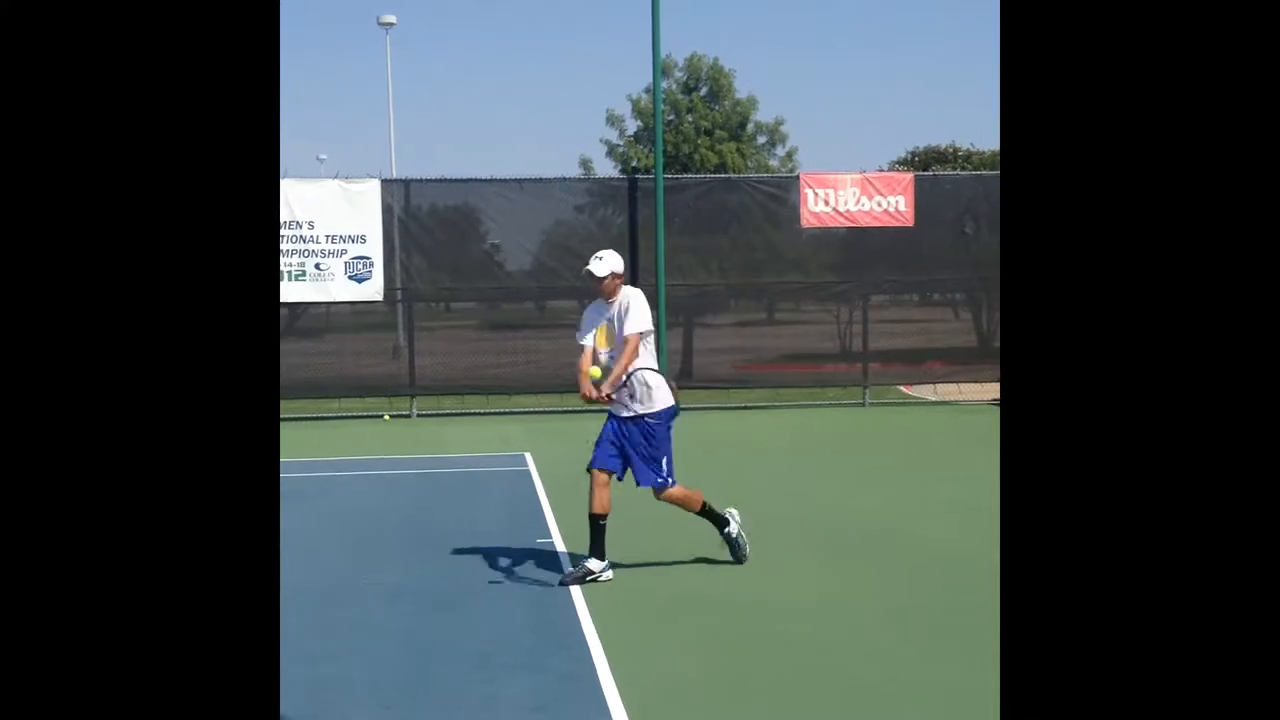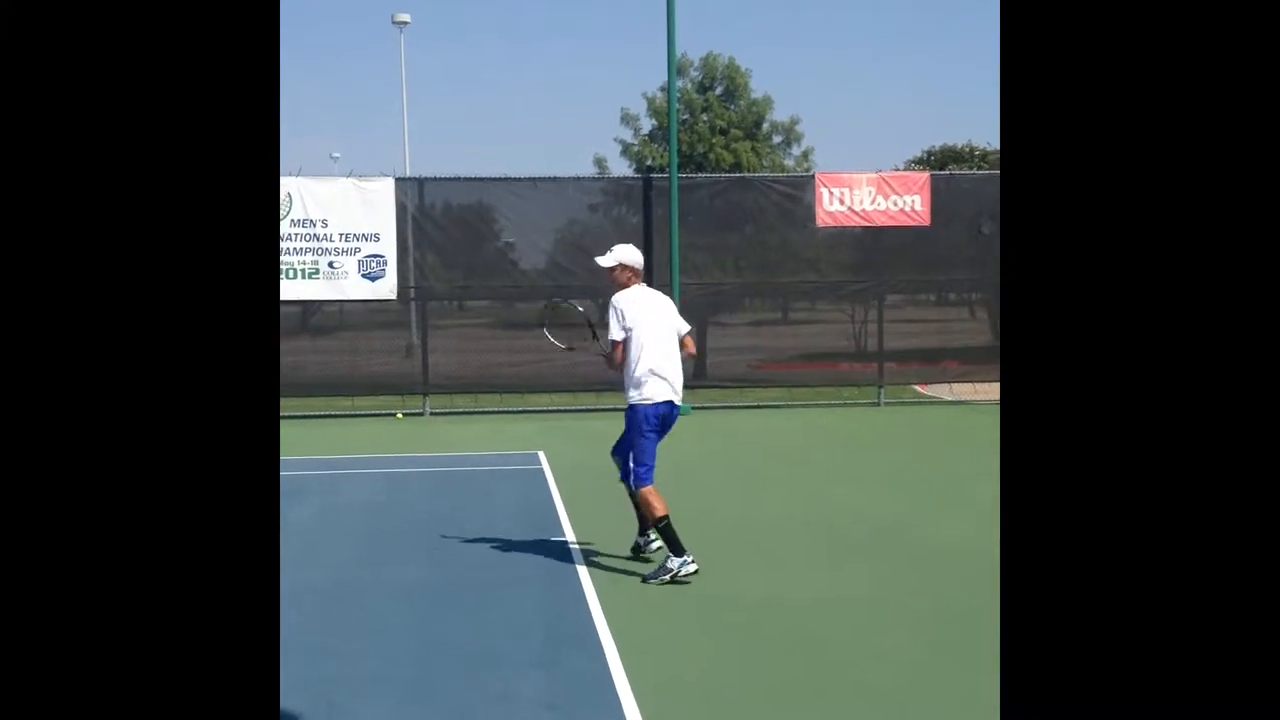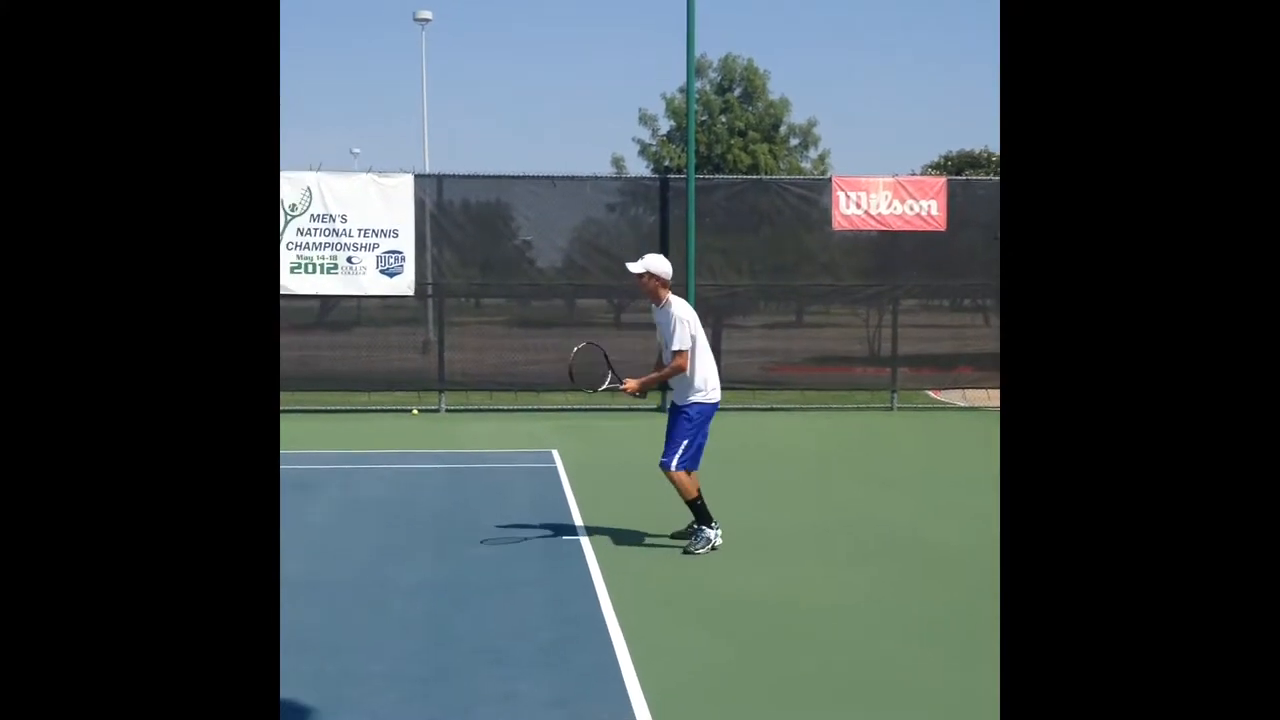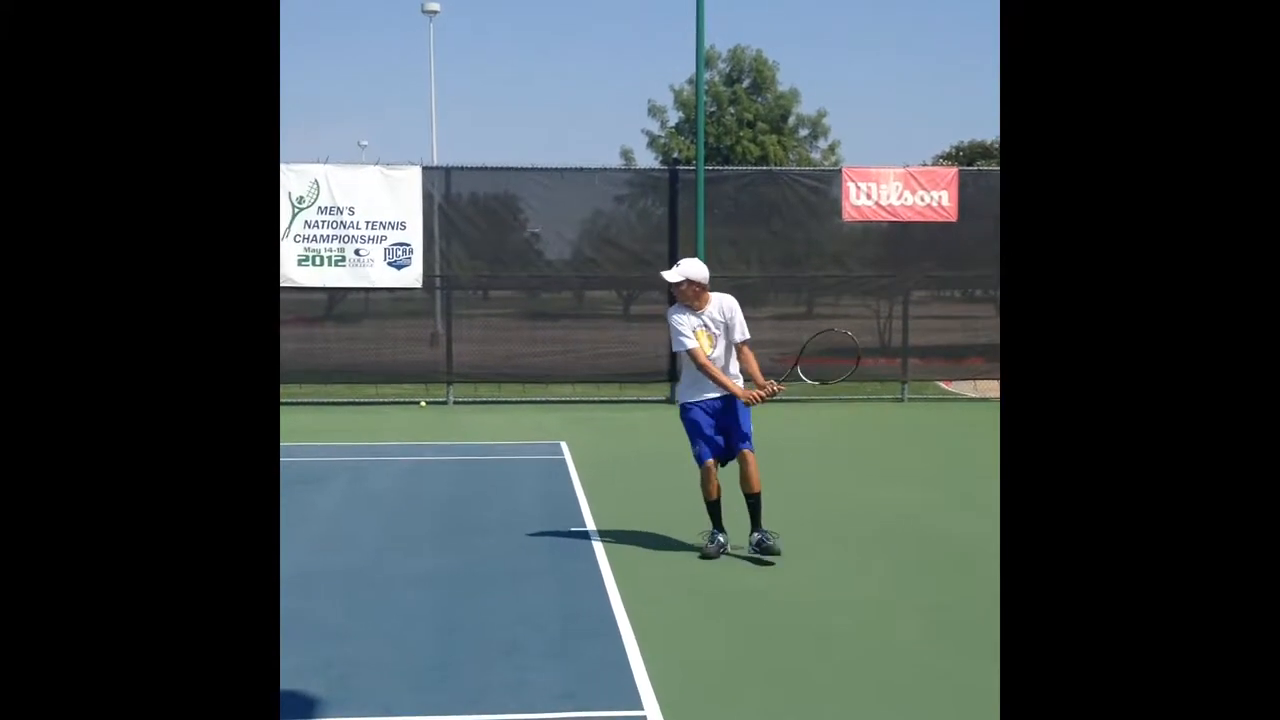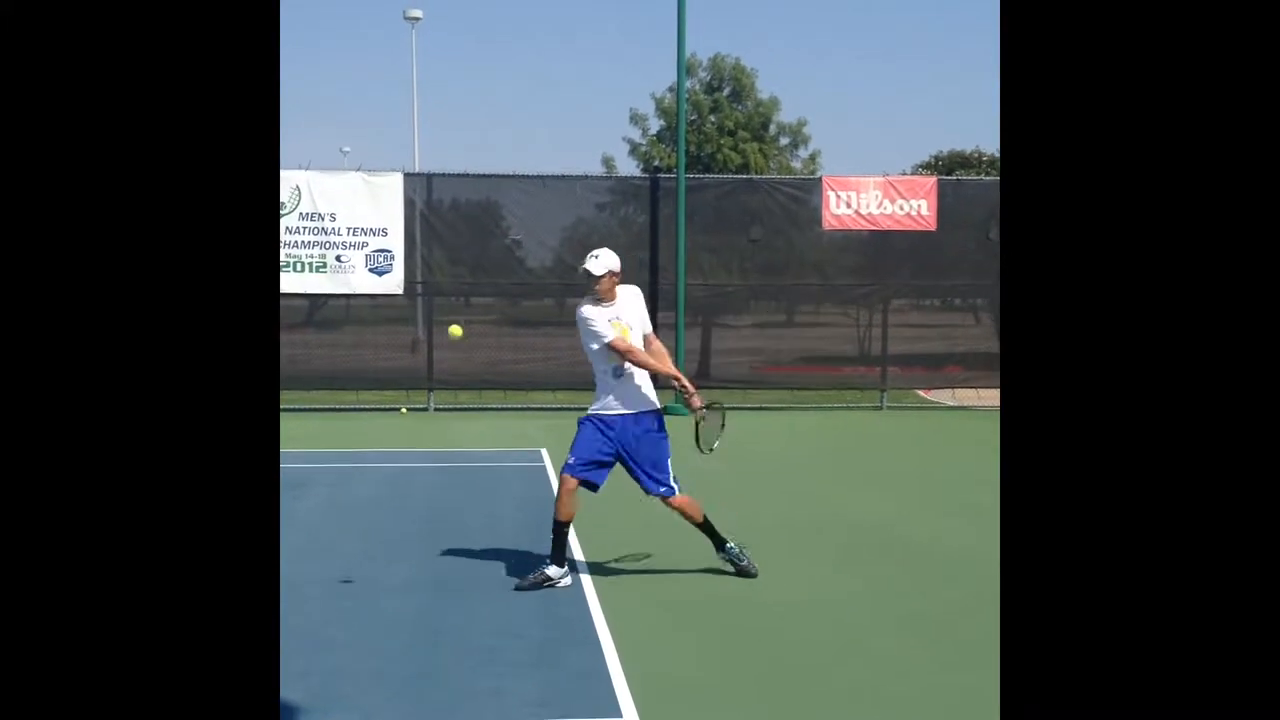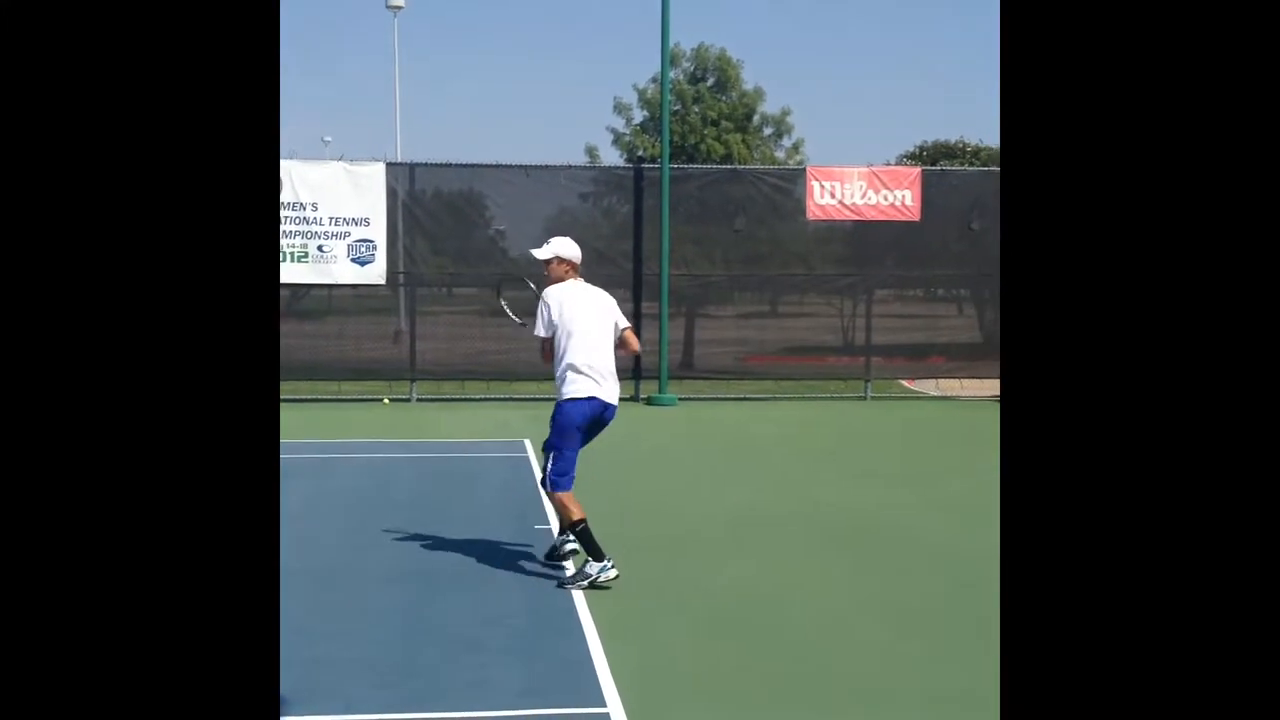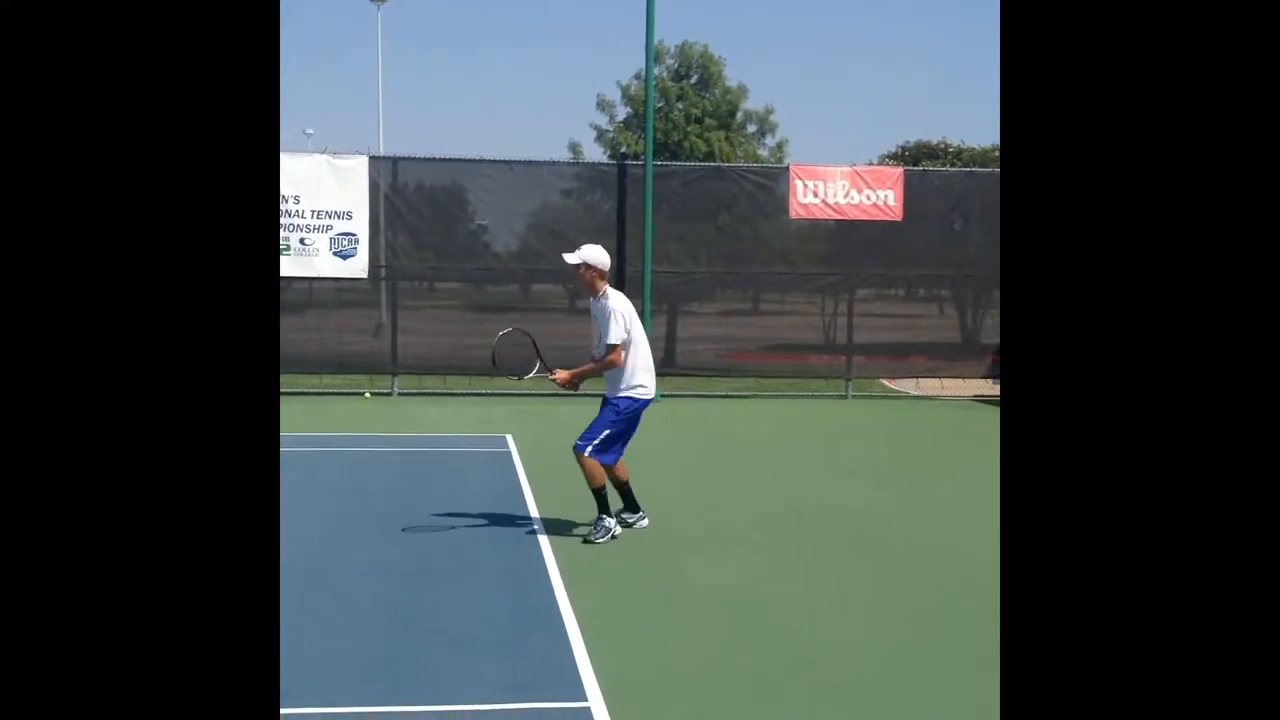
dt=0.7s
person 1, frame 1
left shoulder: (632, 299)
right shoulder: (591, 313)
left elbow: (631, 349)
right elbow: (586, 358)
left wrist: (609, 383)
right wrist: (585, 384)
left hip: (651, 411)
right hip: (619, 412)
left knee: (664, 489)
right knee: (599, 475)
left ankle: (726, 524)
right ankle: (597, 561)
person 1, frame 2
left shoulder: (620, 300)
right shoulder: (663, 301)
left elbow: (617, 359)
right elbow: (689, 348)
left wrist: (610, 363)
left hip: (646, 400)
right hip: (670, 399)
left knee: (641, 481)
right knee: (623, 457)
left ankle: (680, 557)
right ankle: (647, 534)
person 1, frame 3
left shoulder: (677, 312)
right shoulder: (659, 309)
left elbow: (680, 365)
left wrist: (641, 384)
right wrist: (649, 383)
left hip: (700, 397)
right hip: (683, 397)
left knee: (673, 467)
right knee: (673, 462)
left ankle: (709, 528)
right ankle: (702, 518)
person 1, frame 4
left shoulder: (727, 304)
right shoulder: (677, 315)
left elbow: (742, 351)
right elbow: (701, 363)
left wrist: (760, 383)
right wrist: (738, 391)
left hip: (735, 394)
right hip: (695, 400)
left knee: (745, 453)
right knee: (708, 464)
left ankle: (758, 533)
right ankle: (718, 533)
person 1, frame 5
left shoulder: (633, 296)
right shoulder: (586, 312)
left elbow: (651, 344)
right elbow: (628, 351)
left wrist: (679, 380)
right wrist: (675, 376)
left hip: (642, 415)
right hip: (602, 417)
left knee: (670, 496)
right knee: (568, 482)
left ankle: (725, 548)
right ankle: (556, 566)
person 1, frame 6
left shoulder: (551, 294)
right shoulder: (604, 297)
left elbow: (547, 354)
right elbow: (634, 347)
left hip: (577, 399)
right hip: (607, 400)
left knee: (556, 485)
right knee: (553, 454)
left ankle: (599, 562)
right ankle: (567, 535)
person 1, frame 7
left shoulder: (614, 306)
right shoulder: (596, 302)
left elbow: (614, 359)
left wrist: (572, 374)
right wrist: (579, 374)
left hip: (632, 394)
right hip: (618, 391)
left knee: (584, 451)
right knee: (607, 453)
left ankle: (607, 518)
right ankle: (633, 511)
